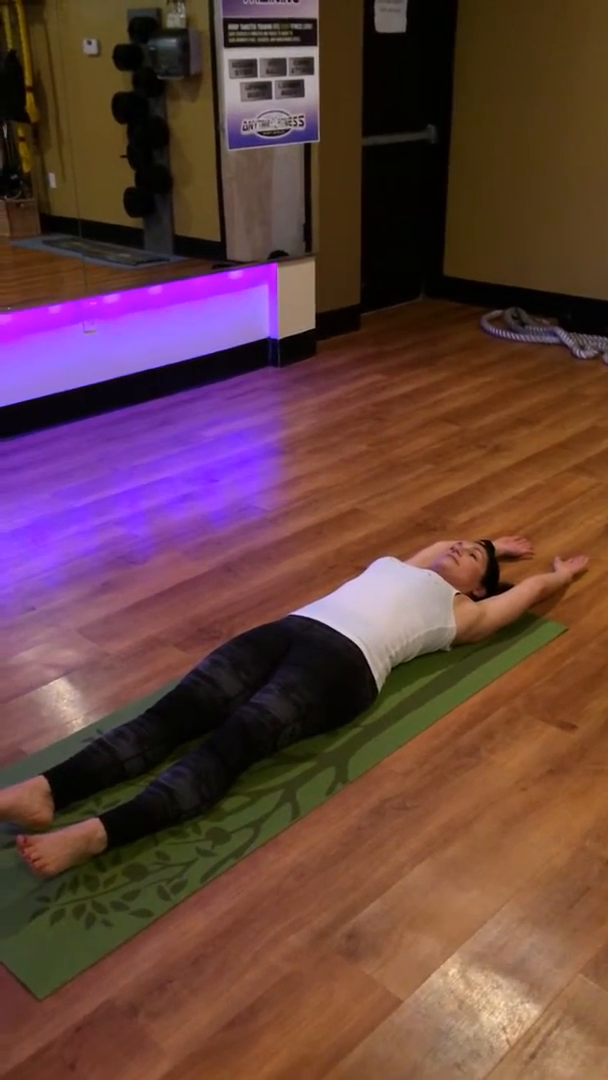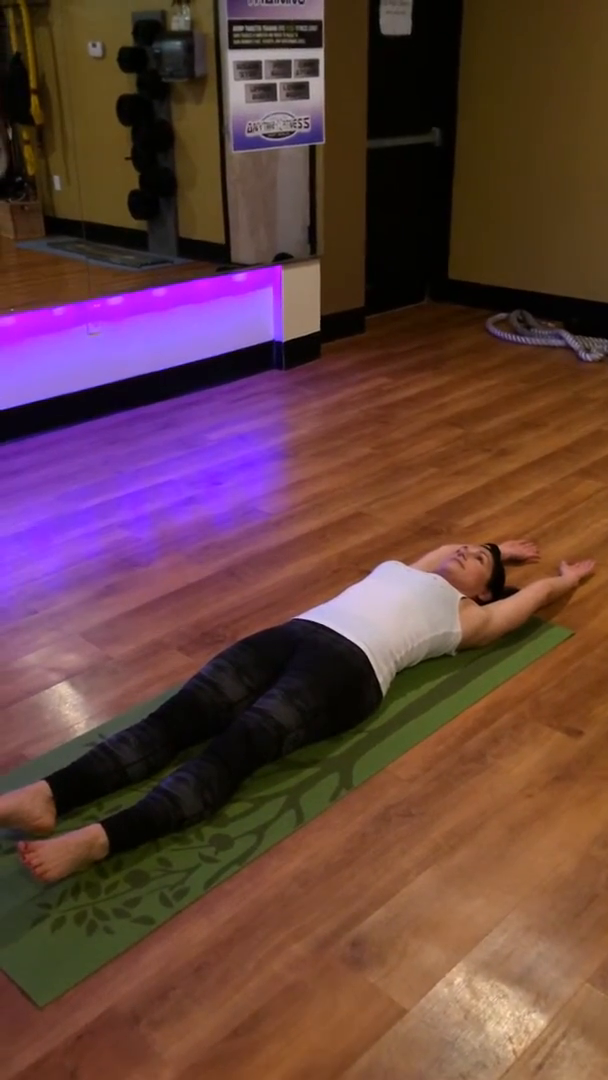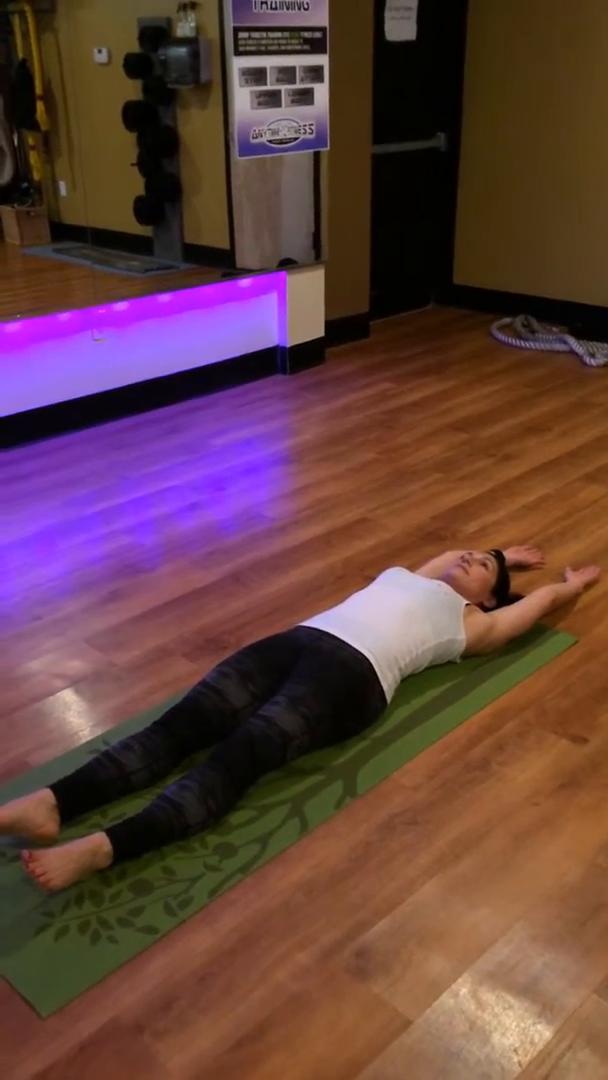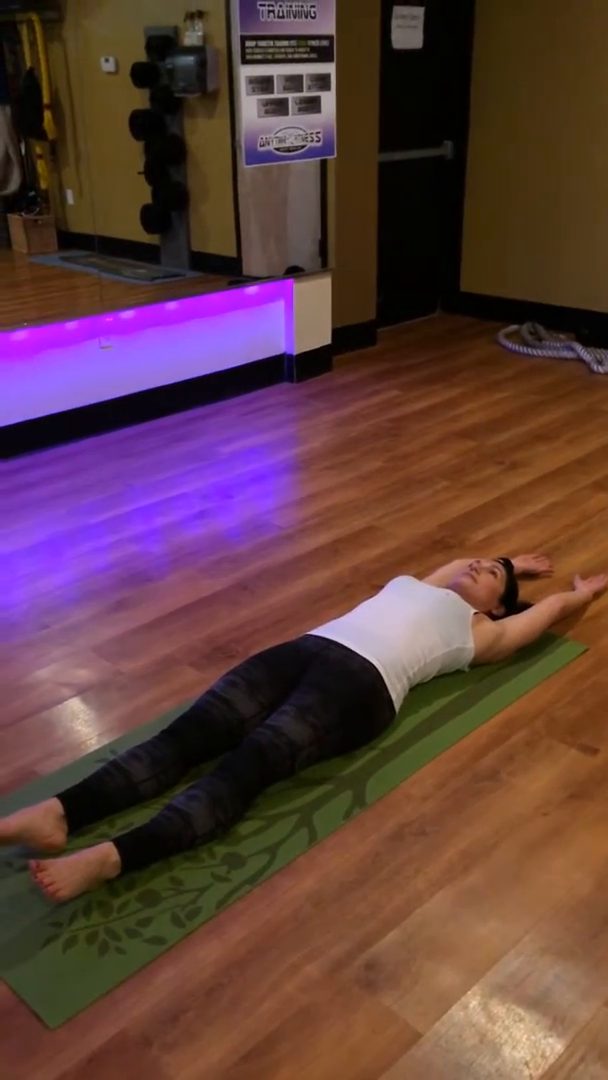
dt=0.3s
person 1, frame 1
left shoulder: (461, 612)
right shoulder: (398, 565)
left elbow: (532, 588)
right elbow: (443, 546)
left wrist: (564, 572)
right wrist: (492, 543)
left hip: (346, 662)
right hip: (292, 629)
left knee: (232, 740)
right knee: (178, 710)
left ankle: (97, 833)
person 1, frame 2
left shoulder: (468, 615)
right shoulder: (405, 570)
left elbow: (541, 592)
right elbow: (449, 548)
left wrist: (571, 575)
right wrist: (498, 547)
left hip: (351, 666)
right hip: (296, 632)
left knee: (235, 745)
right knee: (179, 716)
left ankle: (99, 839)
right ankle: (49, 794)
person 1, frame 3
left shoulder: (472, 624)
right shoulder: (406, 576)
left elbow: (543, 599)
right elbow: (450, 555)
left wrist: (577, 582)
right wrist: (503, 553)
left hip: (355, 674)
right hip: (300, 641)
left knee: (239, 754)
right knee: (183, 723)
left ankle: (103, 848)
right ankle: (53, 802)
person 1, frame 4
left shoulder: (481, 632)
right shoulder: (415, 585)
left elbow: (553, 607)
right elbow: (459, 563)
right wrist: (512, 561)
left hip: (363, 683)
right hip: (308, 649)
left knee: (247, 764)
right knee: (191, 733)
left ankle: (111, 858)
right ankle: (60, 812)
